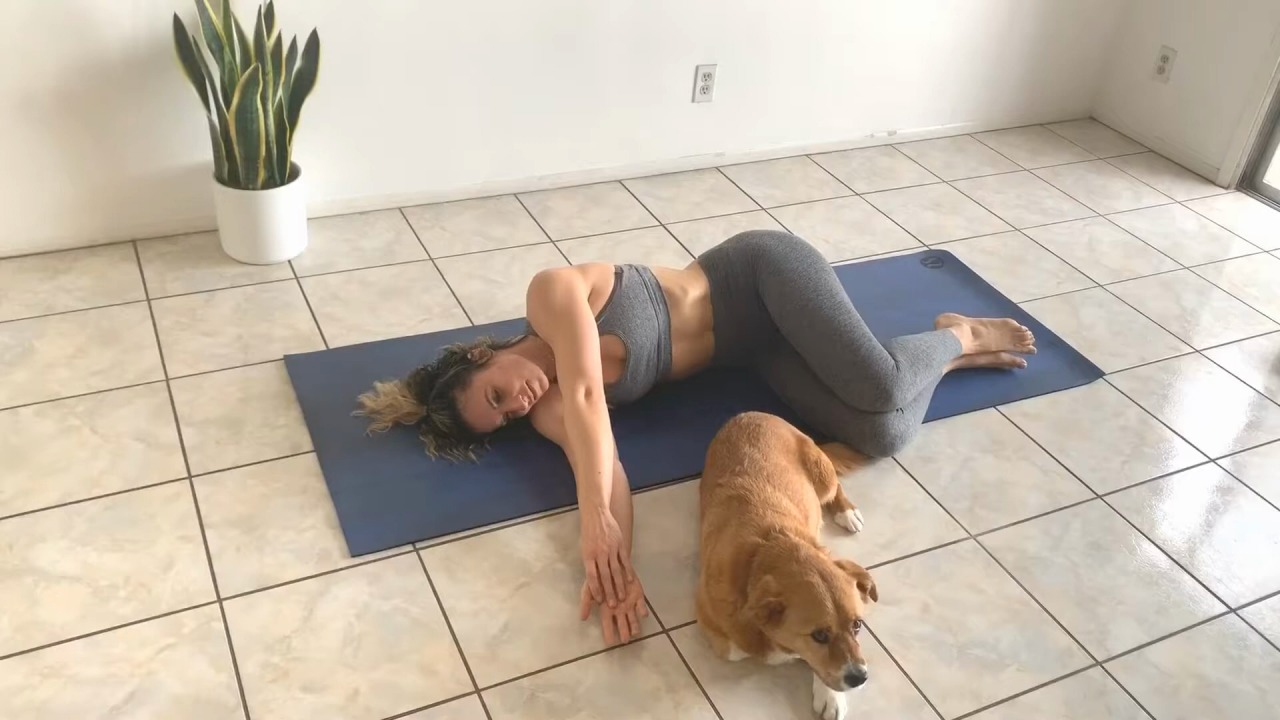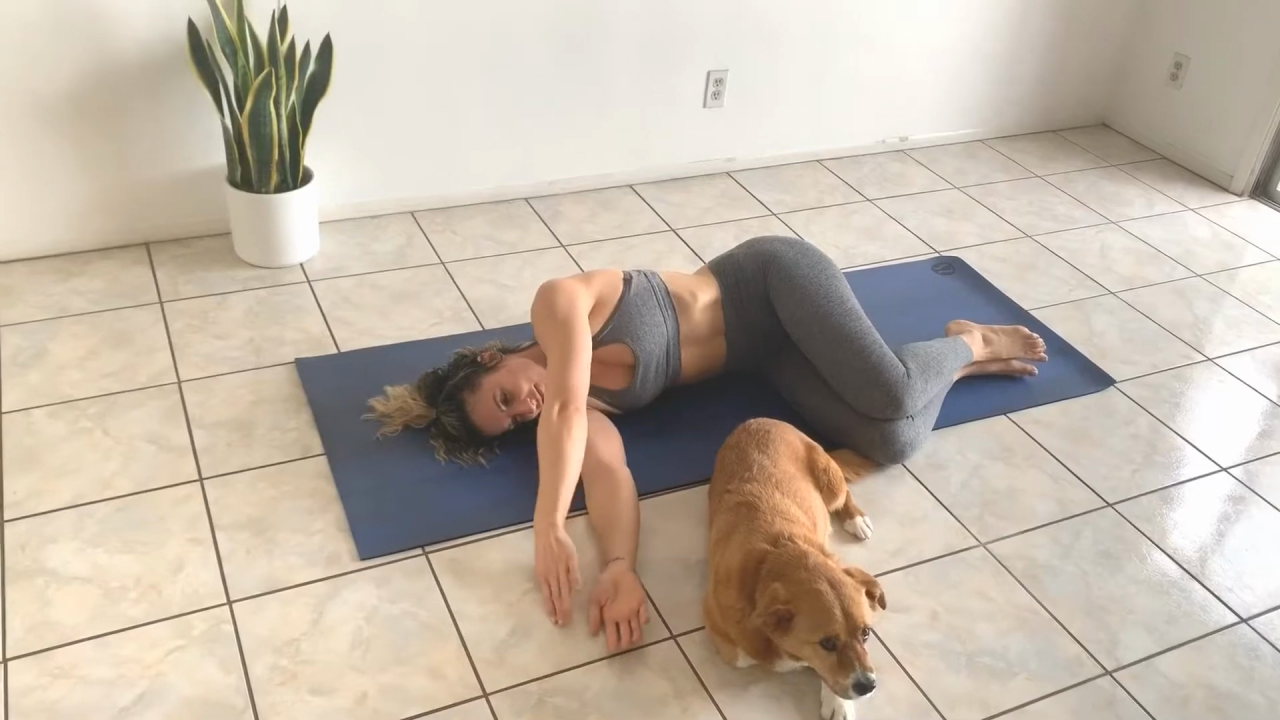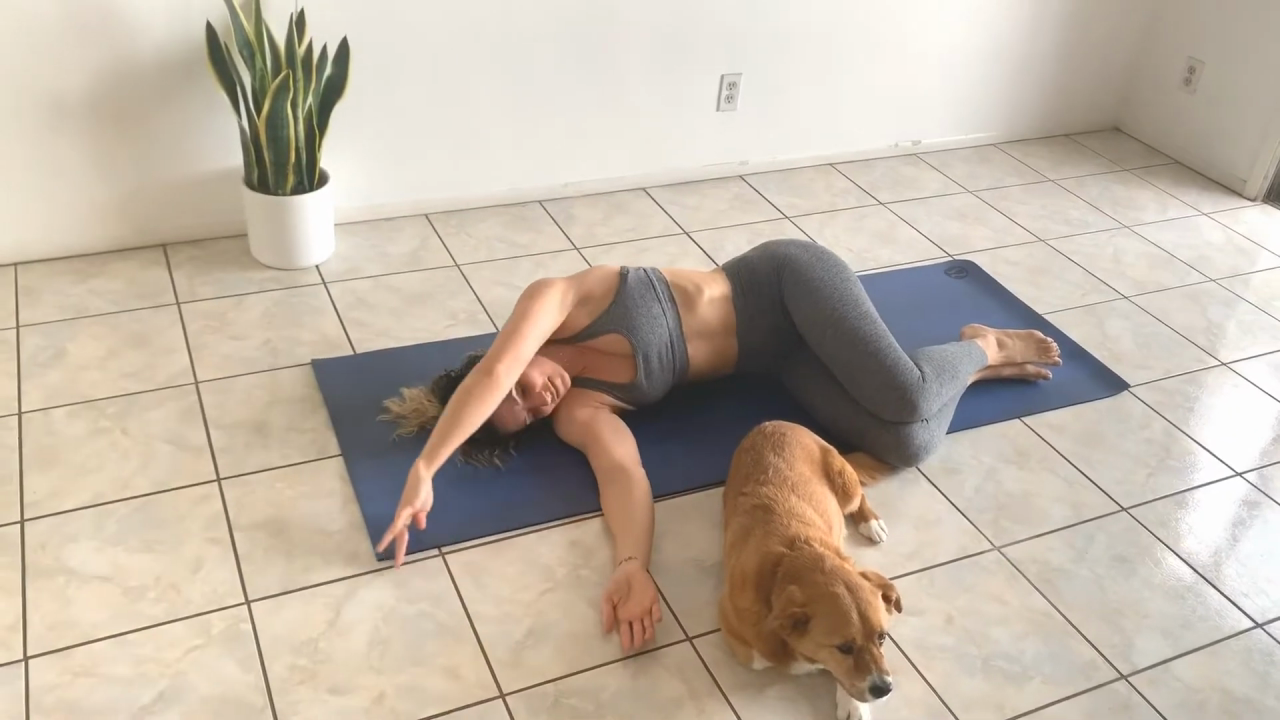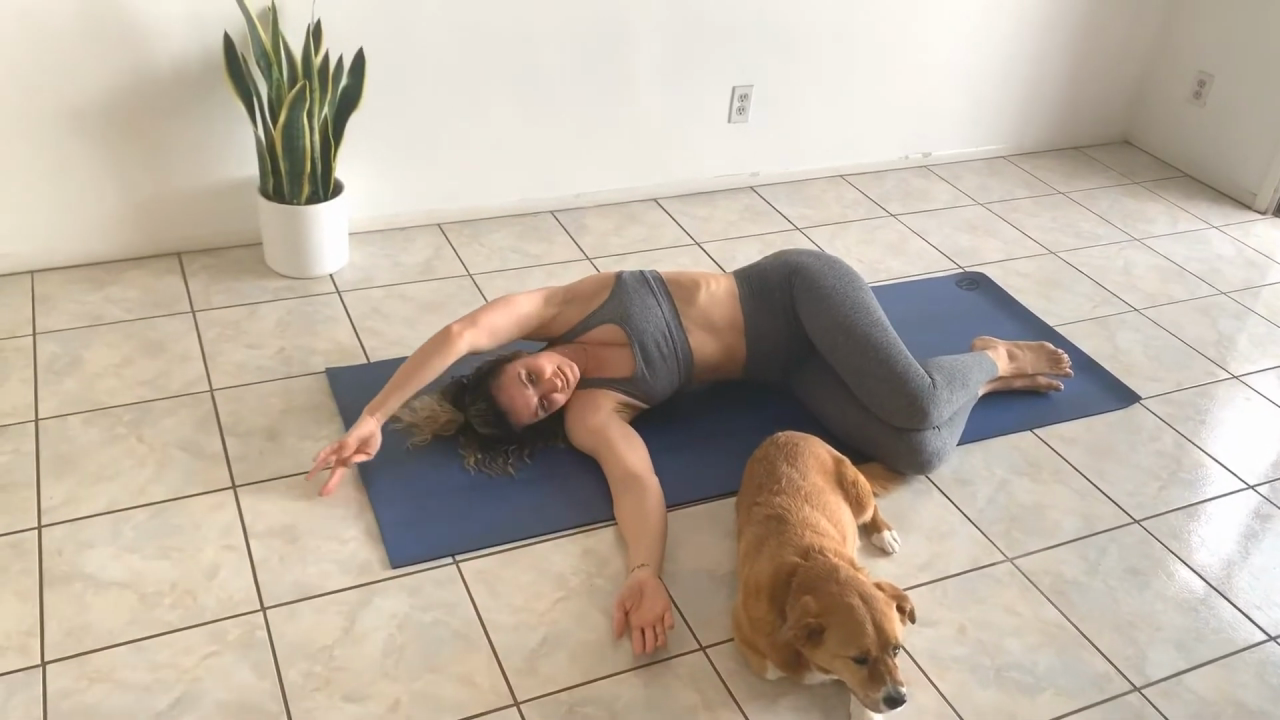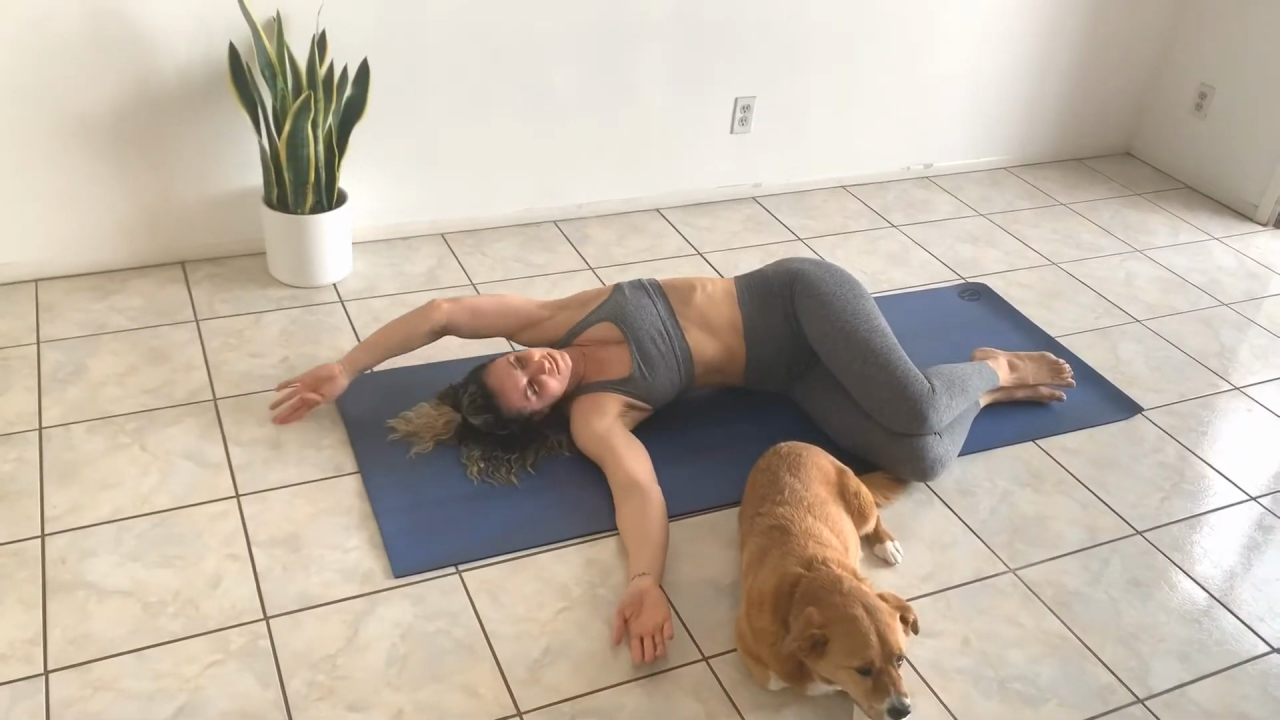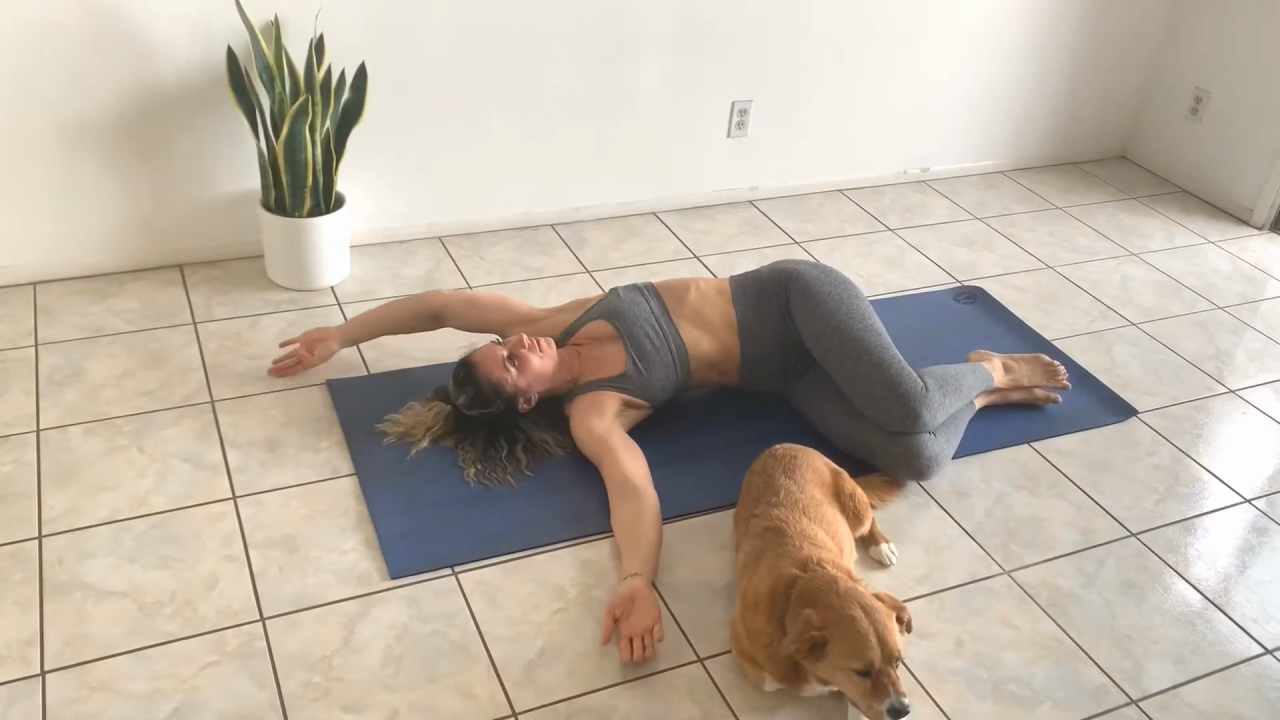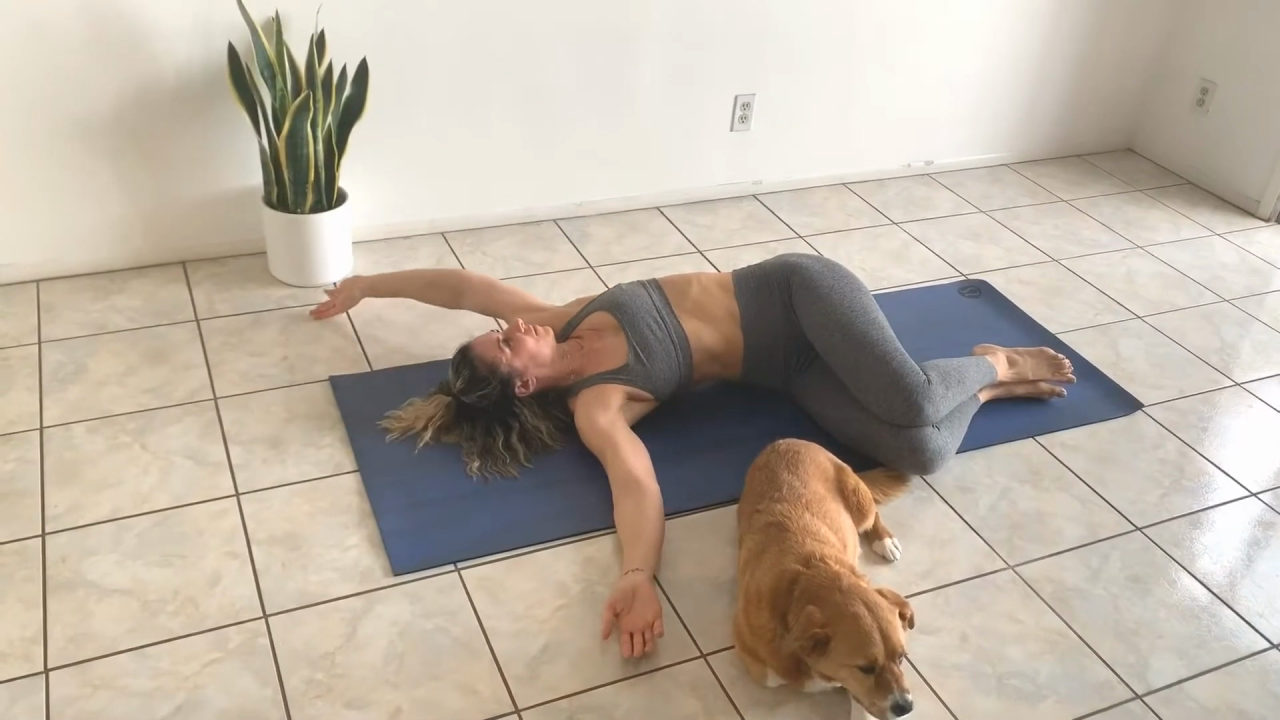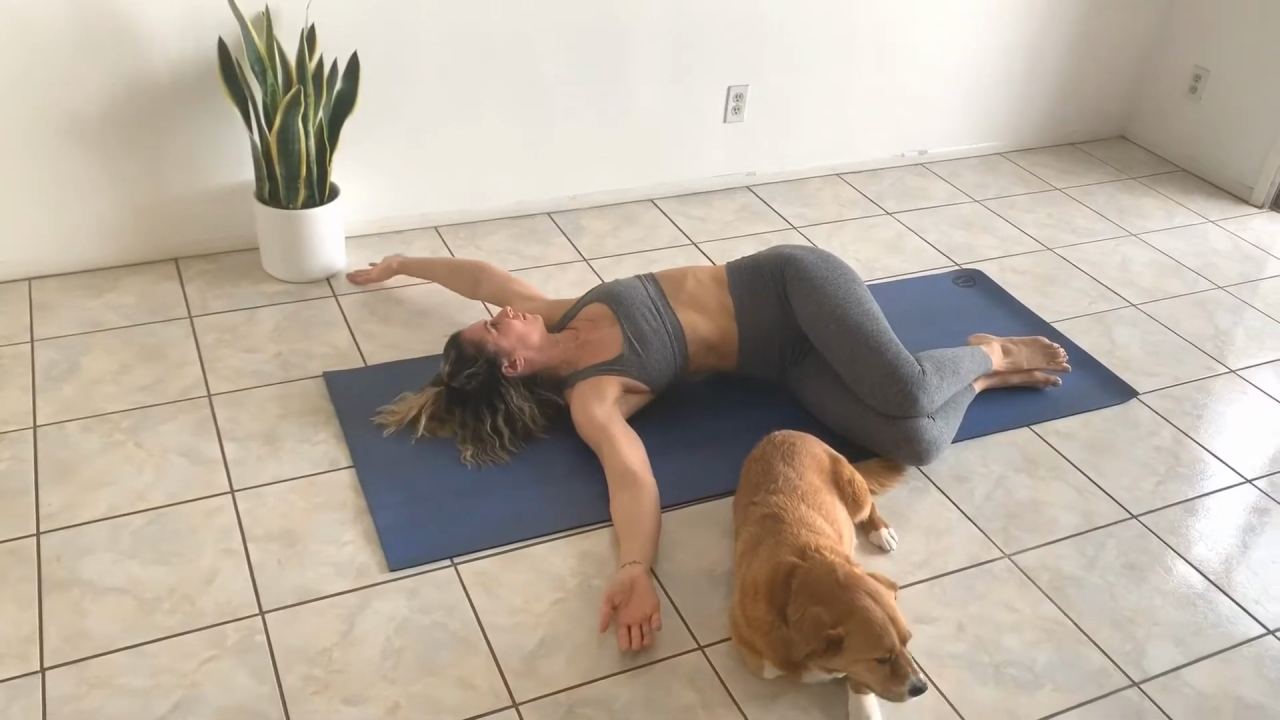
dt=0.7s
person 1, frame 1
left shoulder: (549, 294)
right shoulder: (549, 411)
left elbow: (587, 394)
right elbow: (601, 457)
left wrist: (596, 519)
right wrist: (614, 559)
left hip: (762, 271)
right hip: (748, 348)
left knee: (881, 392)
right knee: (881, 434)
left ankle: (957, 337)
right ankle: (946, 351)
person 1, frame 2
left shoulder: (557, 303)
right shoulder: (570, 415)
left elbow: (566, 407)
right elbow: (610, 470)
left wrist: (550, 529)
right wrist: (618, 565)
left hip: (773, 276)
right hip: (761, 352)
left knee: (890, 399)
right knee: (888, 441)
left ankle: (968, 342)
right ankle: (960, 361)
person 1, frame 3
left shoulder: (557, 302)
right shoulder: (579, 415)
left elbow: (494, 369)
right elbow: (622, 471)
left wrist: (422, 469)
right wrist: (631, 566)
left hip: (787, 279)
right hip: (771, 358)
left knee: (905, 400)
right knee: (903, 445)
left ankle: (983, 348)
right ankle: (977, 360)
person 1, frame 4
left shoulder: (559, 310)
right shoulder: (589, 415)
left elbow: (461, 333)
right elbow: (635, 479)
right wrist: (644, 573)
left hip: (797, 287)
right hip: (782, 365)
left knee: (916, 410)
right knee: (916, 452)
left ankle: (992, 361)
right ankle: (985, 373)
person 1, frame 5
right shoulder: (593, 418)
right elbow: (638, 488)
left hip: (796, 293)
right hip: (783, 372)
left knee: (914, 415)
right knee: (918, 458)
left ankle: (994, 370)
right ankle: (987, 382)
person 1, frame 6
left shoulder: (543, 322)
right shoulder: (591, 415)
left elbow: (441, 304)
right elbow: (633, 488)
left hip: (791, 294)
right hip: (777, 372)
left knee: (907, 412)
right knee: (913, 456)
left ankle: (987, 372)
right ankle: (980, 388)
person 1, frame 7
right shoulder: (593, 408)
left elbow: (462, 286)
right elbow: (636, 483)
left hip: (795, 287)
right hip: (782, 365)
left knee: (912, 404)
right knee: (919, 450)
left ankle: (992, 365)
right ankle: (988, 381)
person 1, frame 8
right shoulder: (588, 400)
left elbow: (478, 273)
right elbow: (632, 475)
right wrist: (633, 570)
left hip: (788, 278)
right hip: (779, 358)
right knee: (914, 440)
left ankle: (987, 354)
right ankle: (981, 370)
